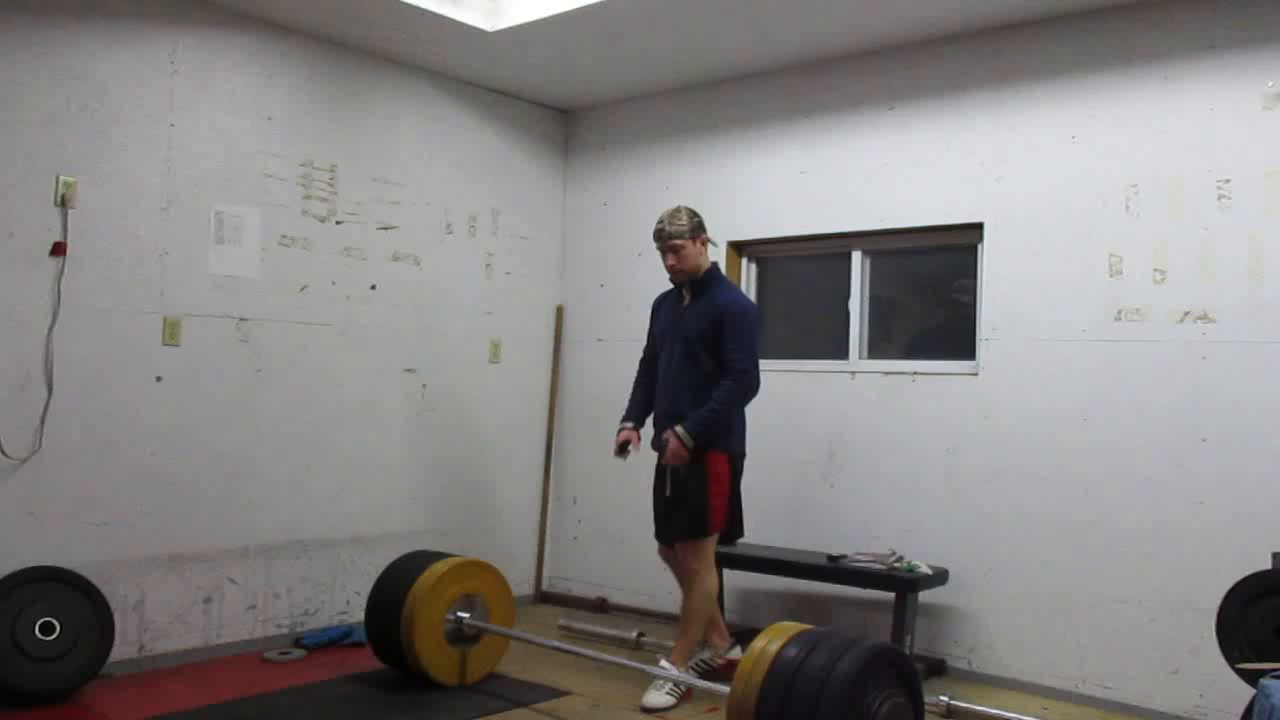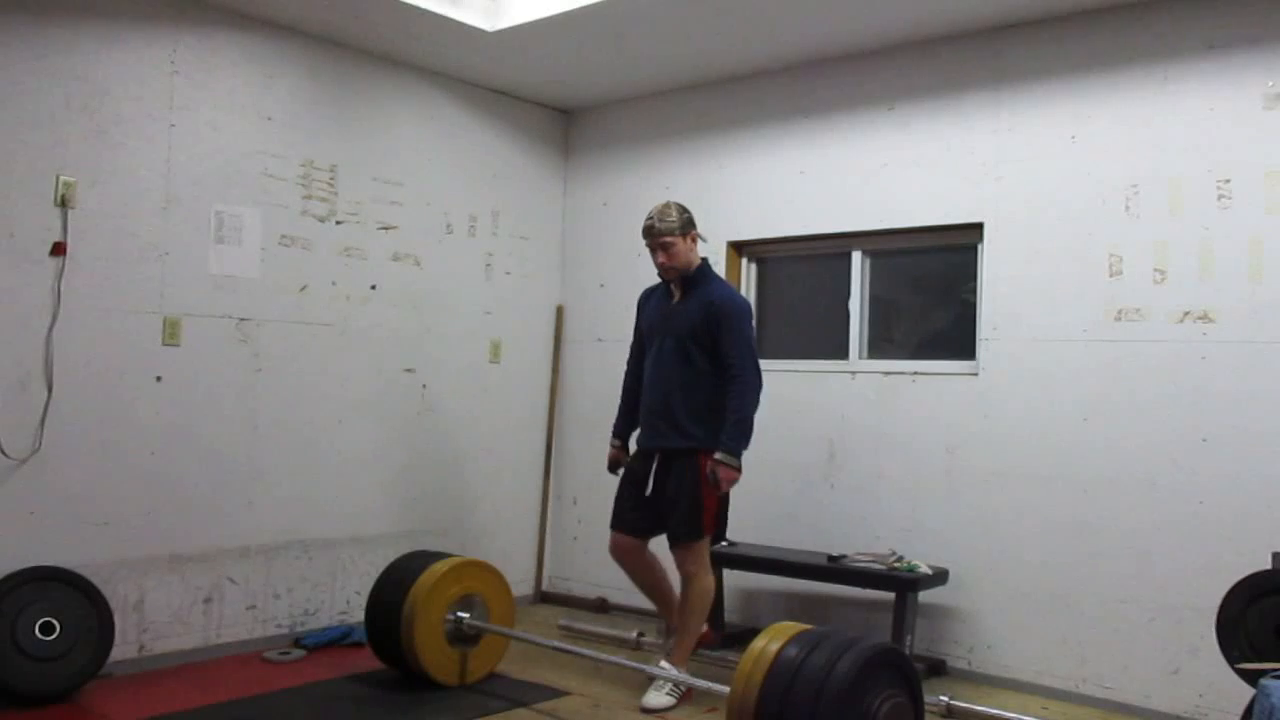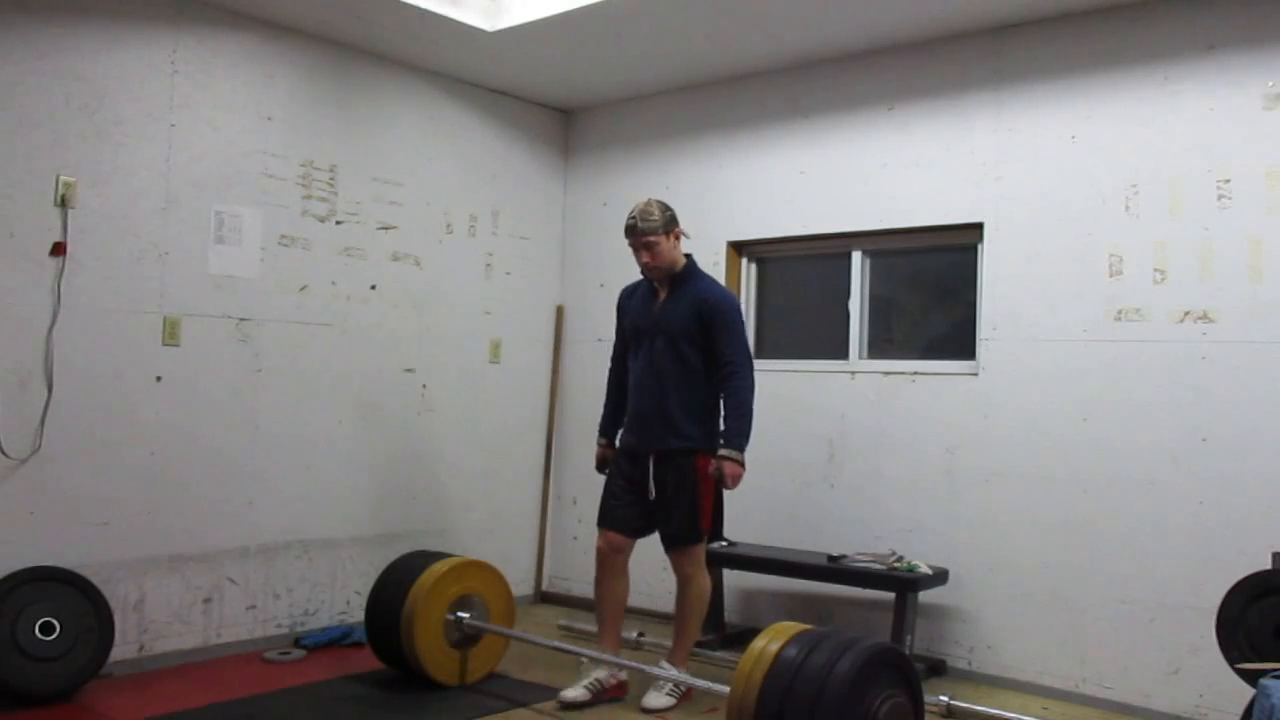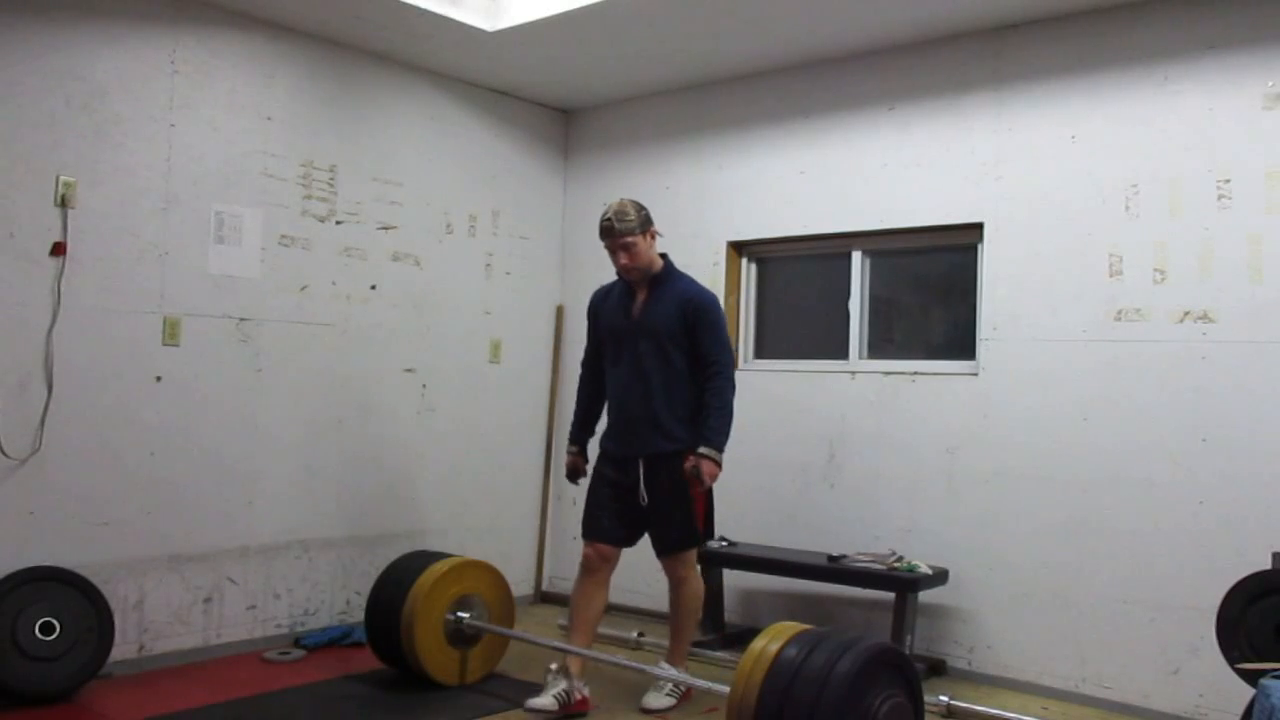
dt=0.2s
person 1, frame 1
left shoulder: (732, 305)
right shoulder: (664, 304)
left elbow: (742, 380)
right elbow: (649, 371)
left wrist: (689, 432)
right wrist: (632, 420)
left hip: (709, 453)
right hip: (671, 451)
left knee: (696, 556)
right knee: (673, 552)
left ankle: (677, 669)
right ankle: (719, 645)
person 1, frame 2
left shoulder: (724, 302)
right shoulder: (650, 300)
left elbow: (744, 380)
left wrist: (730, 450)
right wrist: (620, 434)
left hip: (696, 452)
right hip: (649, 448)
left knee: (692, 558)
right knee: (624, 544)
left ankle: (676, 668)
right ankle: (687, 626)
person 1, frame 3
left shoulder: (713, 299)
right shoulder: (631, 298)
left elbow: (737, 377)
left wrist: (731, 449)
right wrist: (607, 434)
left hip: (688, 453)
right hip: (636, 447)
left knee: (688, 561)
right knee: (609, 547)
left ankle: (677, 671)
right ankle: (606, 667)
person 1, frame 4
left shoulder: (693, 299)
right shoulder: (604, 301)
left elbow: (719, 376)
right elbow: (593, 375)
left wrist: (710, 447)
right wrist: (576, 441)
left hip: (674, 455)
right hip: (618, 453)
left knee: (681, 564)
right knee: (594, 559)
left ankle: (676, 672)
